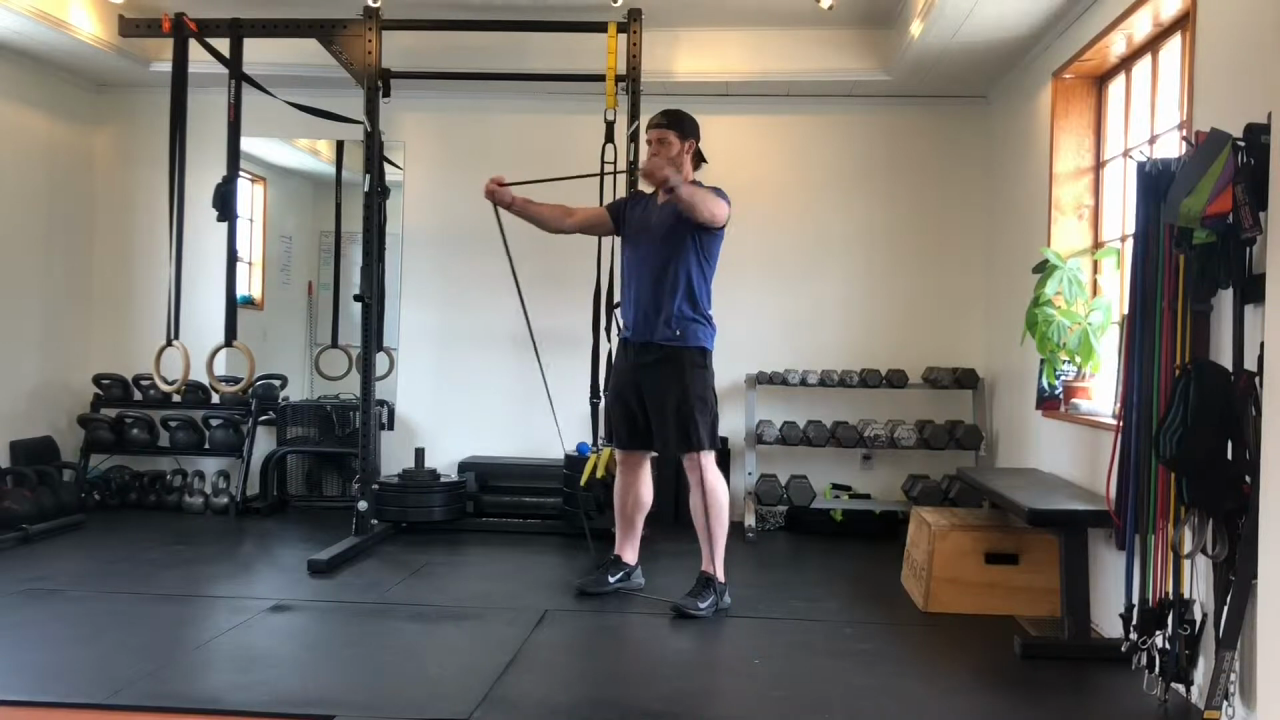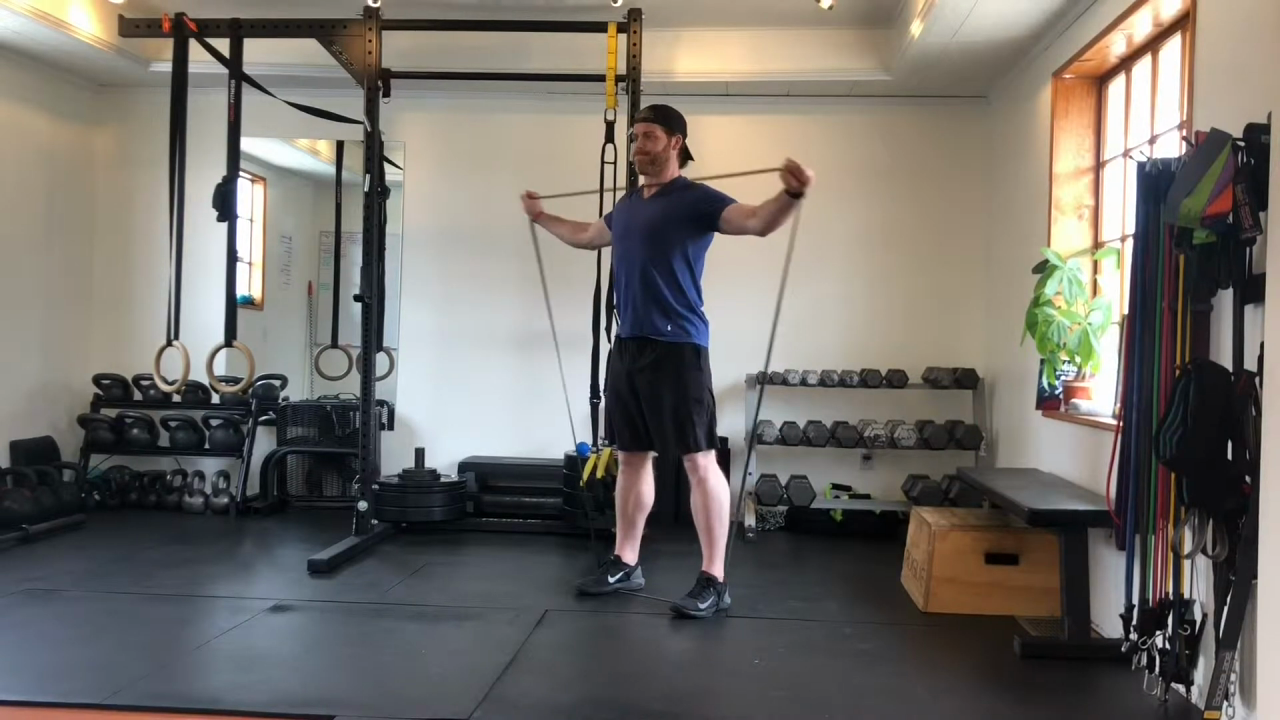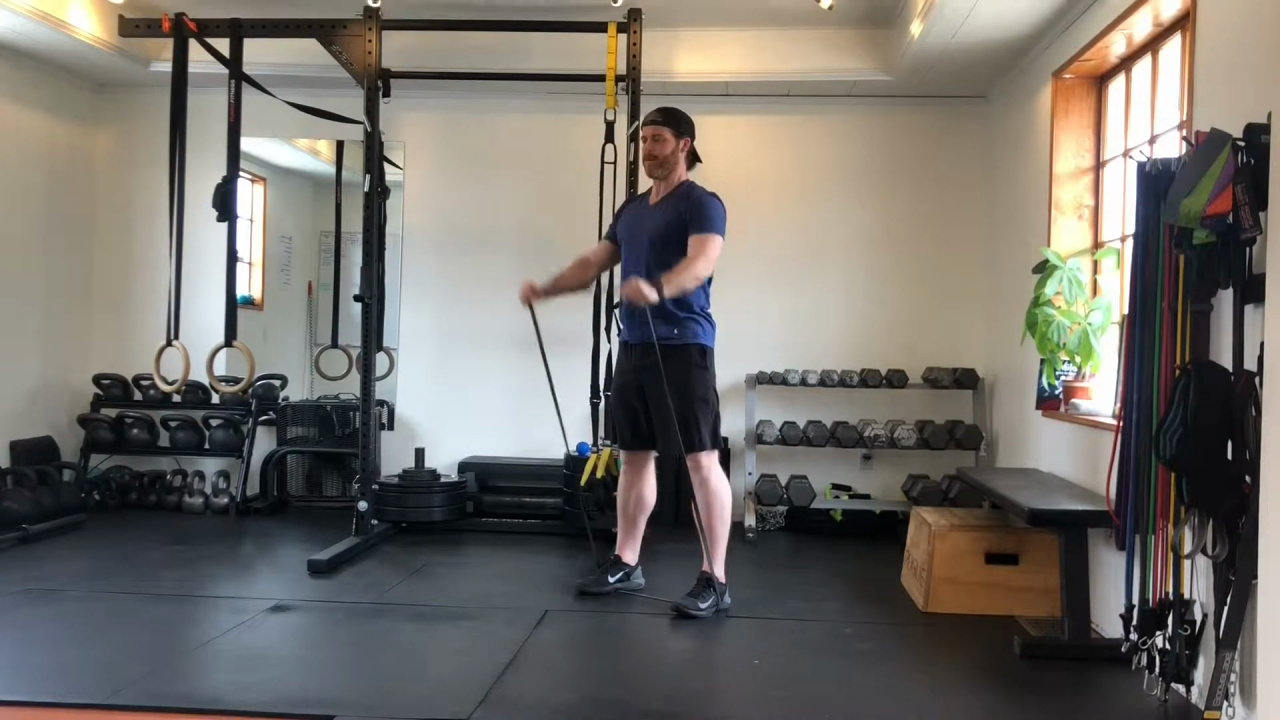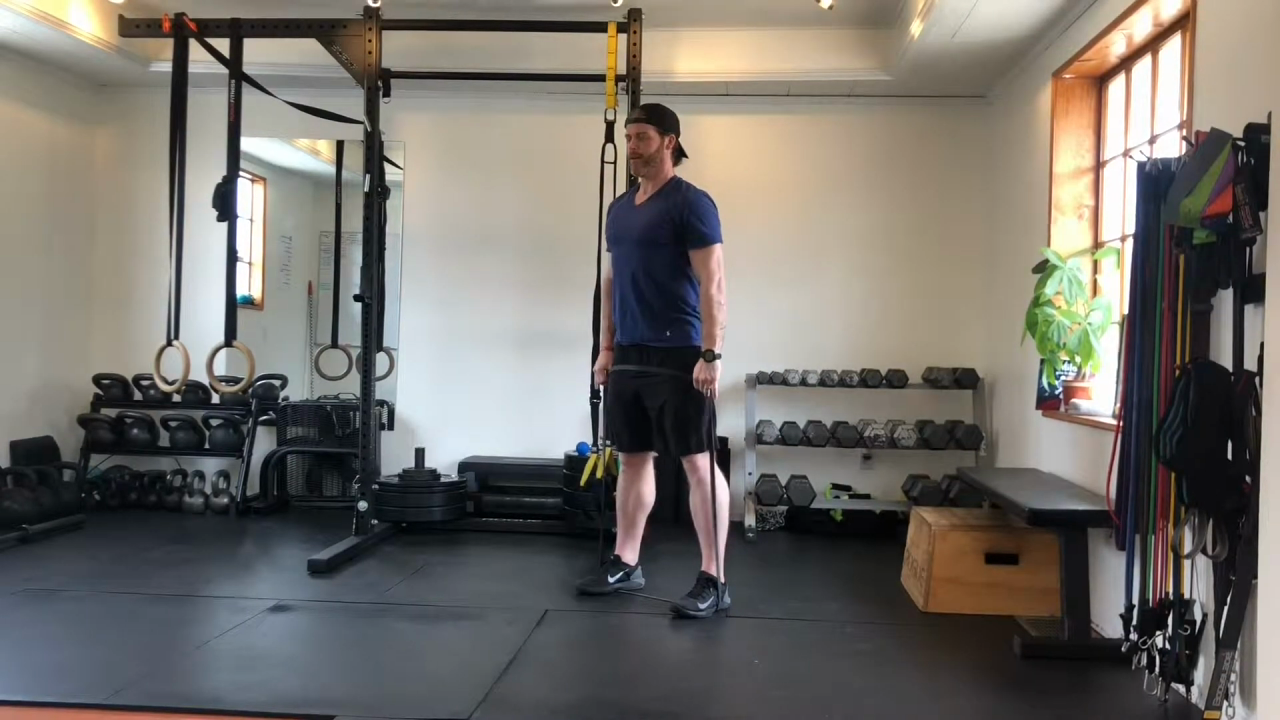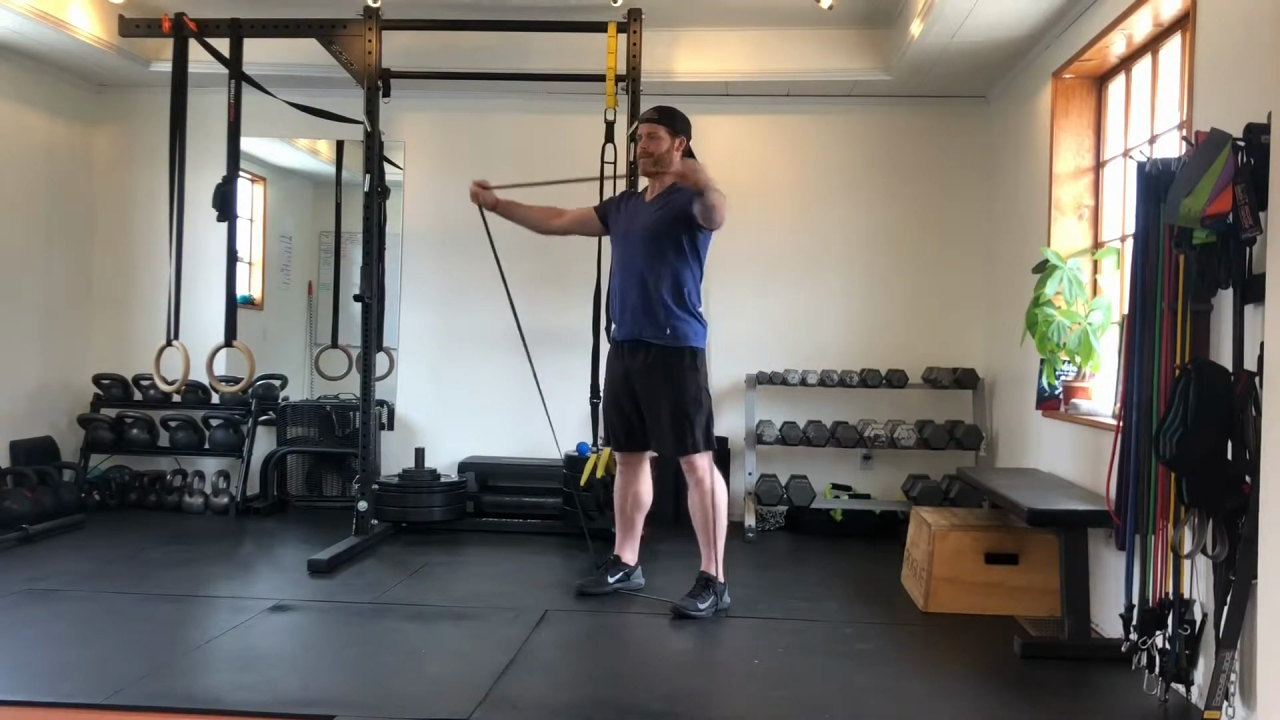
dt=1s
person 1, frame 1
left shoulder: (700, 201)
right shoulder: (634, 207)
left elbow: (714, 210)
right elbow: (568, 219)
left wrist: (674, 182)
right wrist: (512, 202)
left hip: (683, 348)
right hip: (633, 347)
left knee: (699, 462)
right knee: (630, 457)
left ankle: (714, 579)
right ankle: (625, 562)
person 1, frame 2
left shoulder: (697, 199)
right shoulder: (628, 204)
left elbow: (758, 221)
right elbow: (589, 235)
left wrist: (792, 193)
right wrist: (542, 215)
left hip: (676, 345)
right hip: (628, 345)
left knee: (698, 460)
right knee: (630, 457)
left ankle: (712, 578)
right ankle: (623, 562)
person 1, frame 3
left shoulder: (702, 203)
right shoulder: (632, 209)
left elbow: (702, 261)
right elbow: (593, 262)
left wrist: (656, 290)
right wrist: (547, 290)
left hip: (681, 348)
right hip: (635, 348)
left knee: (702, 460)
right knee: (635, 457)
left ankle: (715, 580)
right ankle: (625, 563)
person 1, frame 4
left shoulder: (691, 203)
right shoulder: (619, 208)
left elbow: (712, 283)
left wrist: (710, 354)
right wrist: (606, 347)
left hip: (676, 354)
right hip: (630, 353)
left knee: (697, 462)
right knee: (632, 458)
left ankle: (713, 579)
right ankle: (625, 563)
person 1, frame 5
left shoulder: (688, 200)
right shoulder: (624, 205)
left elbow: (715, 213)
right elbow: (558, 220)
left wrist: (704, 186)
right wrist: (495, 205)
left hip: (674, 348)
right hip: (625, 347)
left knee: (696, 460)
right knee: (631, 456)
left ankle: (714, 580)
right ankle: (624, 563)
